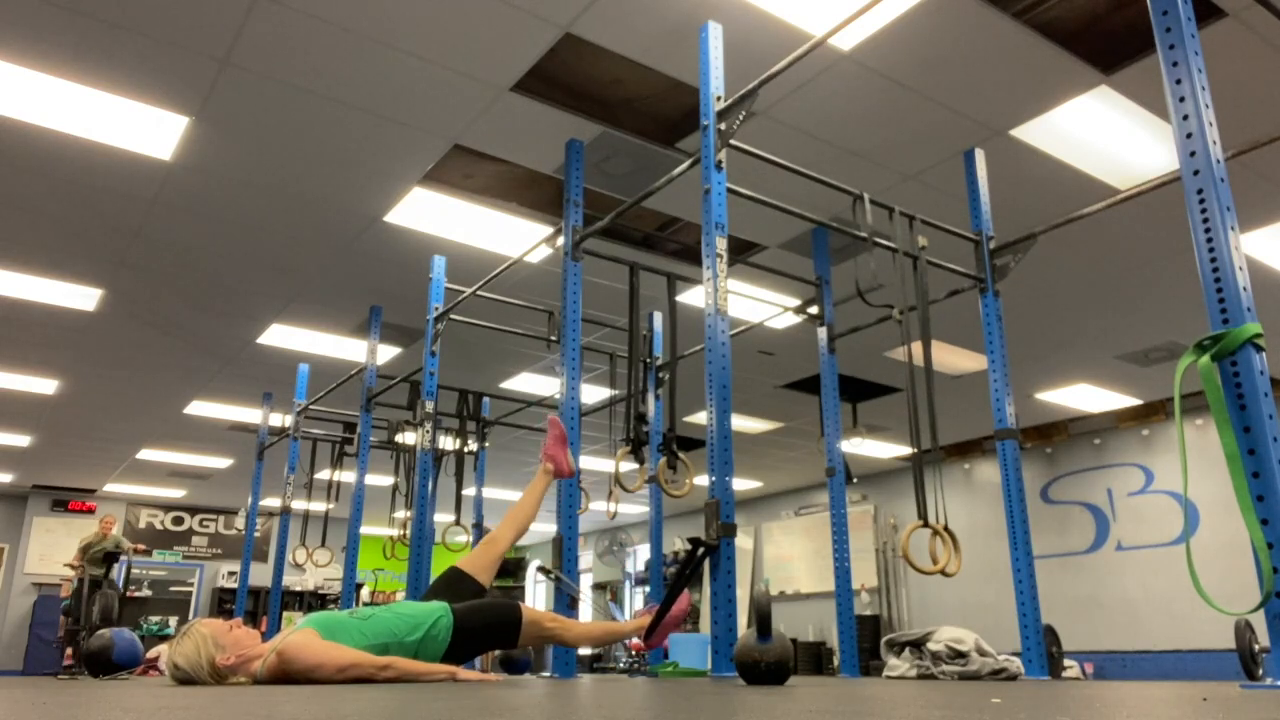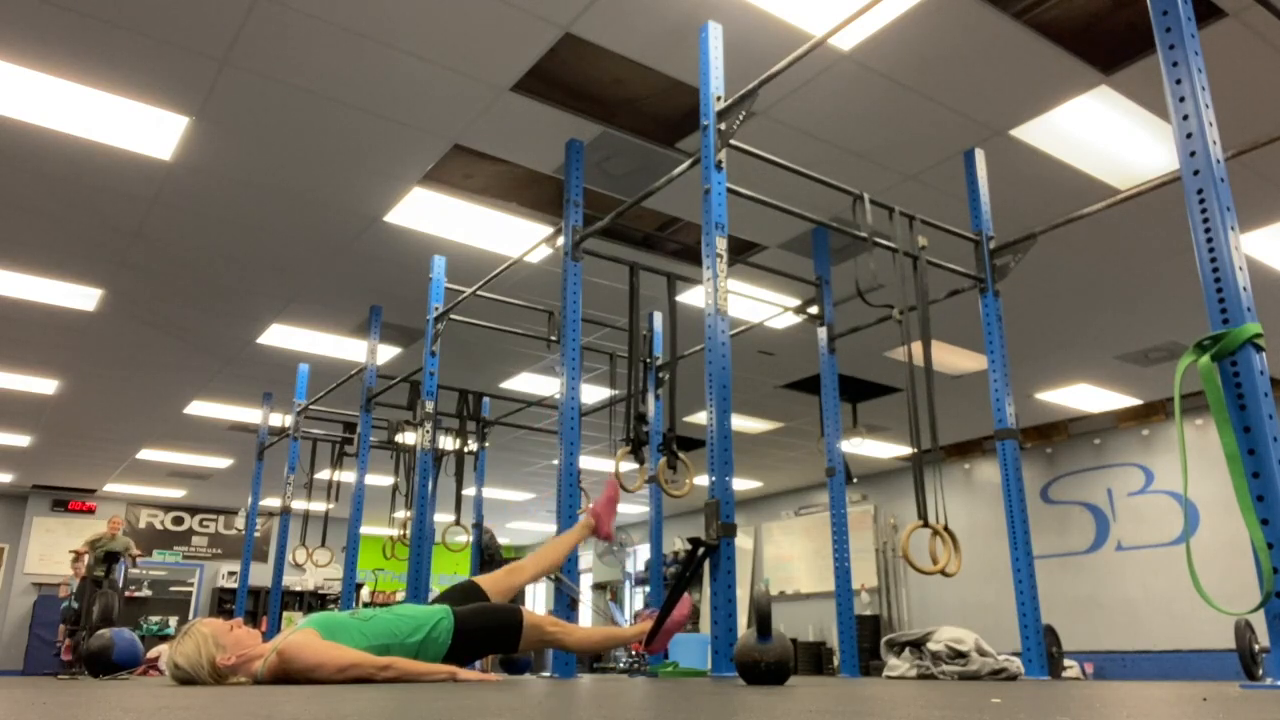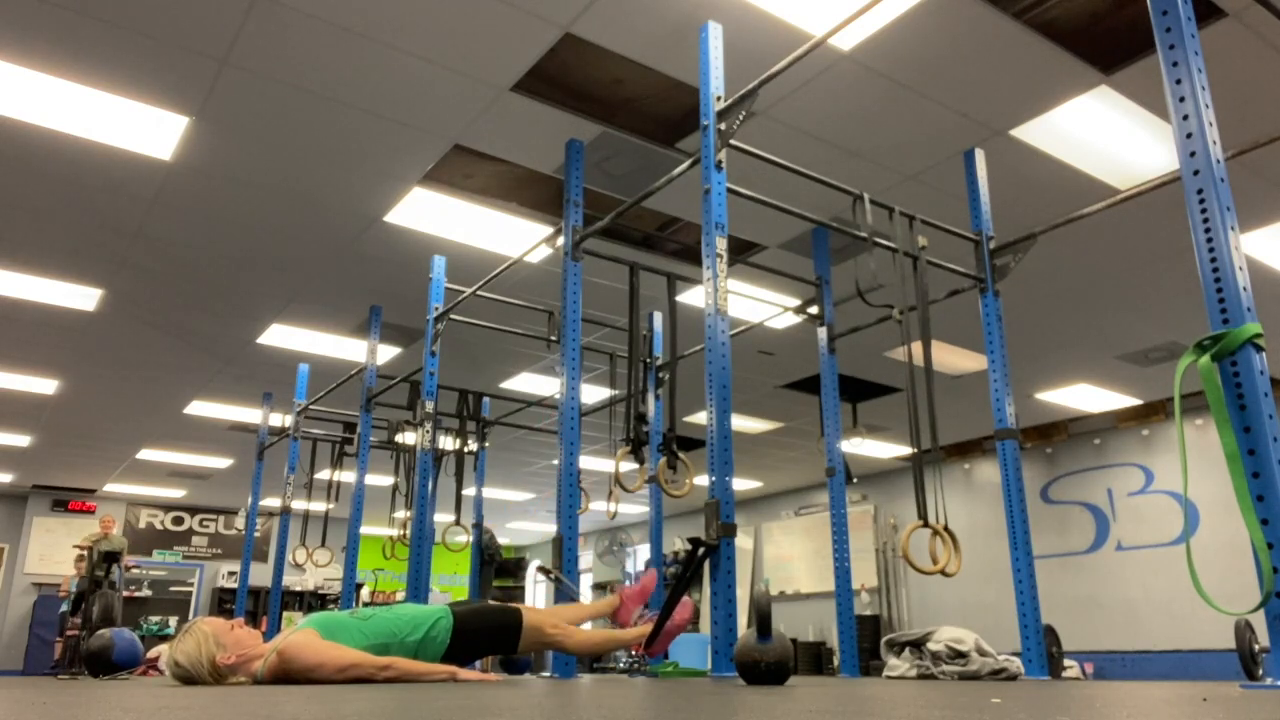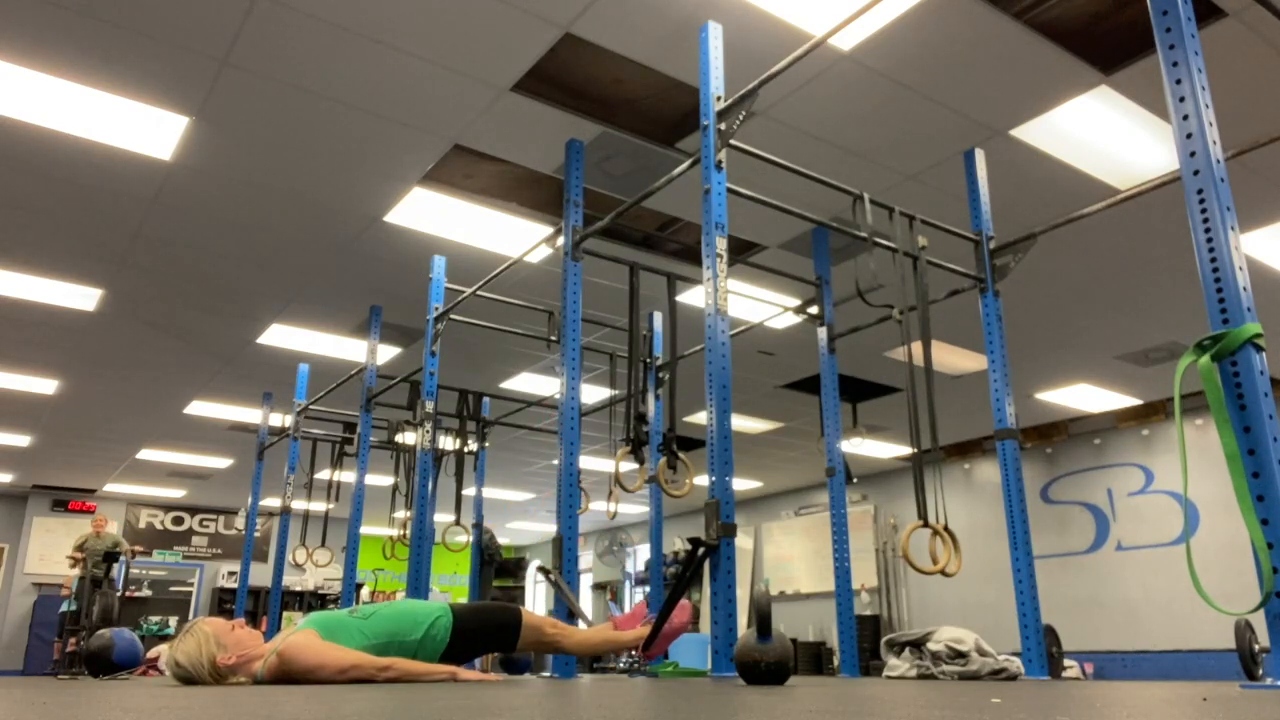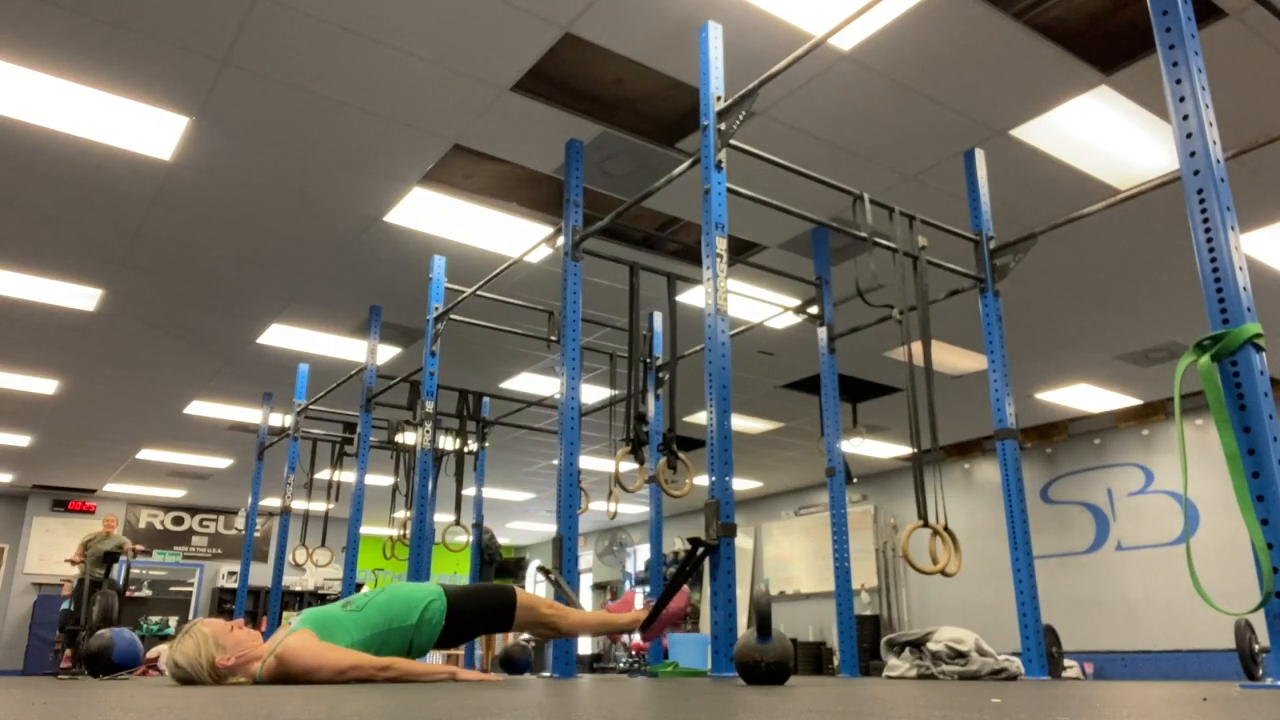
dt=0.3s
person 1, frame 1
left shoulder: (276, 653)
right shoulder: (290, 656)
right elbow: (380, 667)
right wrist: (457, 672)
left hip: (425, 615)
right hip: (441, 631)
left knee: (496, 543)
right knee: (548, 623)
left ankle: (551, 470)
right ankle: (645, 627)
person 1, frame 2
left shoulder: (277, 651)
right shoulder: (289, 655)
right elbow: (380, 667)
right wrist: (456, 672)
left hip: (427, 617)
right hip: (441, 633)
left knee: (517, 573)
right knee: (549, 628)
left ankle: (592, 522)
right ankle: (645, 632)
person 1, frame 3
left shoulder: (274, 652)
right shoulder: (290, 656)
right elbow: (381, 667)
right wrist: (457, 672)
left hip: (429, 619)
right hip: (439, 635)
left knee: (541, 614)
right knee: (548, 631)
left ankle: (619, 605)
right ankle: (648, 635)
person 1, frame 4
left shoulder: (277, 653)
right shoulder: (290, 656)
right elbow: (381, 668)
right wrist: (458, 674)
left hip: (427, 618)
right hip: (439, 632)
left knee: (539, 628)
right knee: (548, 631)
left ankle: (616, 628)
right ankle: (645, 637)
person 1, frame 5
left shoulder: (275, 651)
right shoulder: (289, 659)
right elbow: (380, 669)
right wrist: (456, 674)
left hip: (425, 606)
right hip: (434, 613)
left knee: (535, 616)
right knee: (545, 613)
left ankle: (614, 618)
right ankle: (642, 621)
